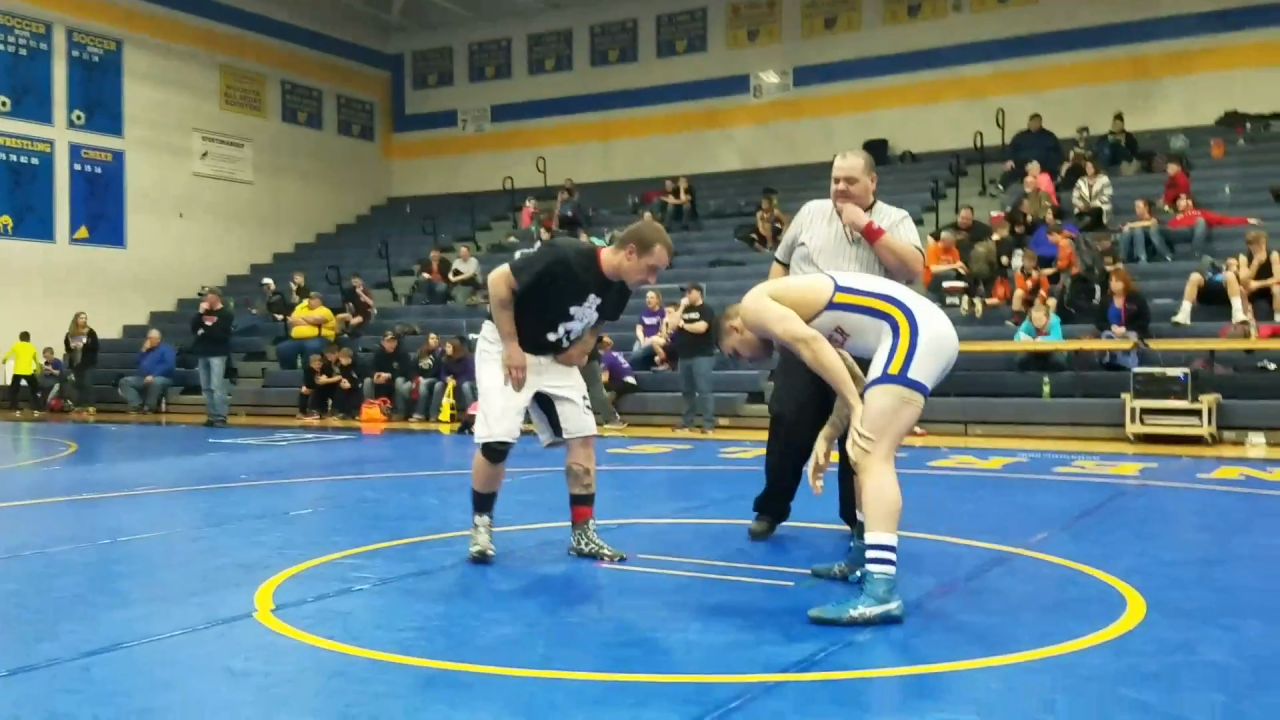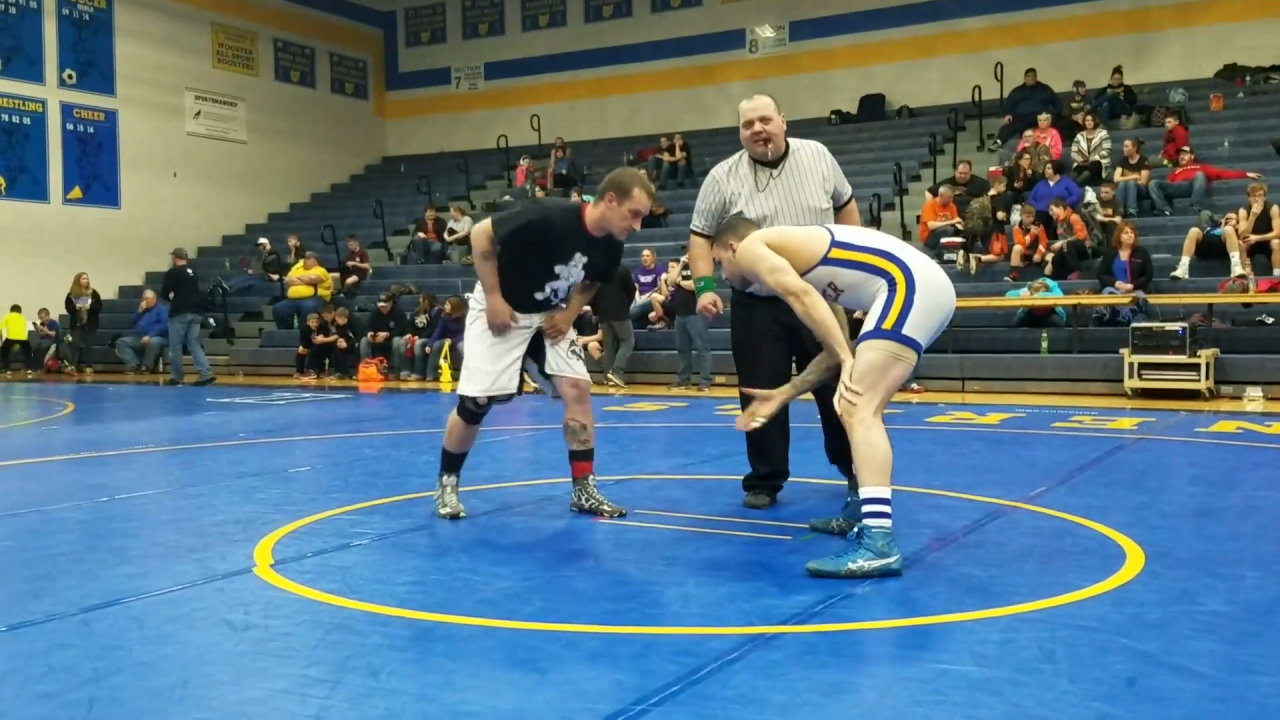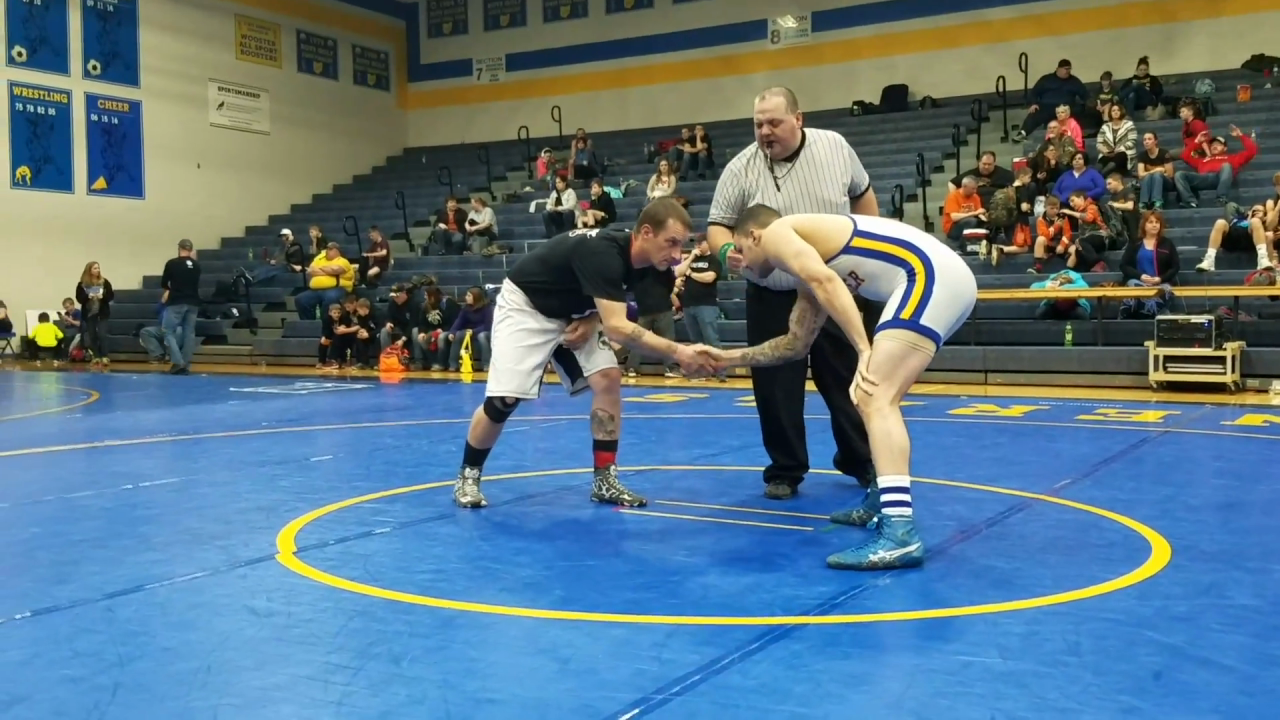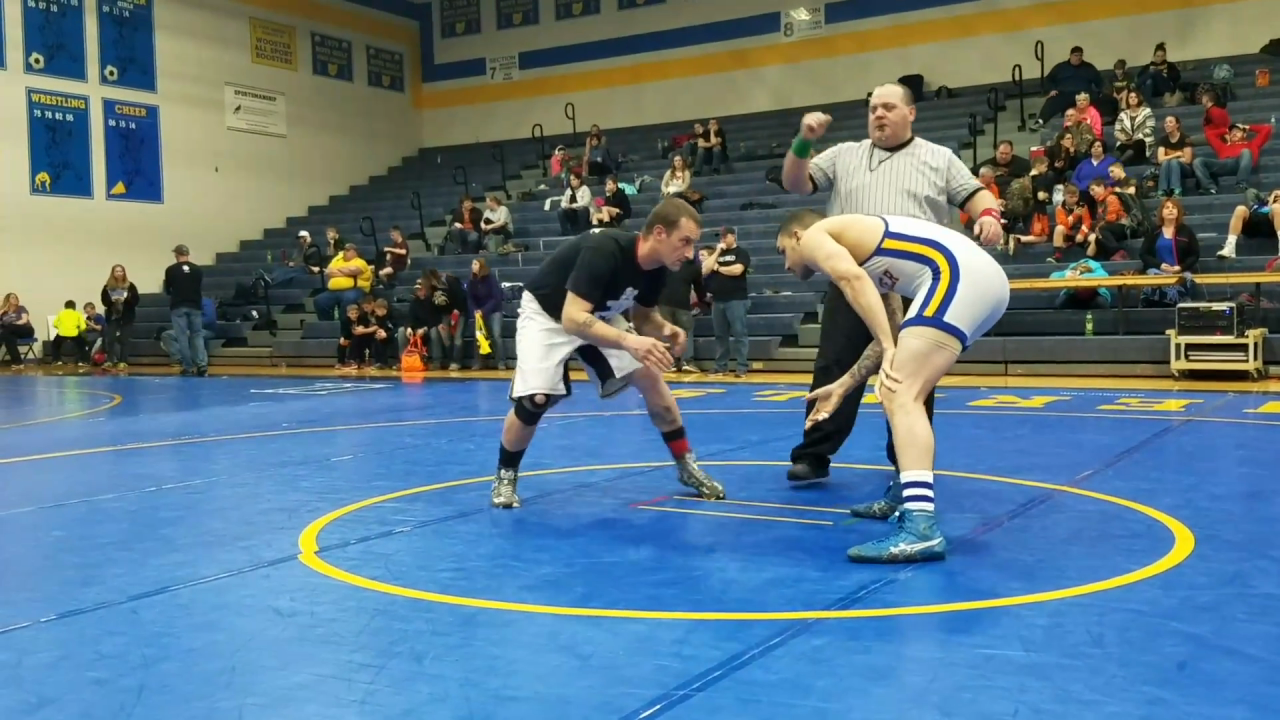
dt=1s
person 1, frame 1
left shoulder: (894, 220)
right shoulder: (810, 212)
left elbow: (912, 268)
right elbow: (781, 265)
left wrist: (868, 227)
right knee: (789, 420)
left ankle: (860, 518)
right ankle: (771, 506)
person 1, frame 2
left shoulder: (817, 157)
right shoulder: (723, 177)
left elbow: (846, 207)
right elbow: (701, 237)
right wrist: (705, 286)
right hip: (757, 306)
left knee: (837, 387)
right knee: (762, 395)
left ankle: (854, 469)
right ankle: (764, 481)
person 1, frame 3
left shoulder: (834, 146)
right shoulder: (741, 169)
left elbow: (862, 195)
right elbow: (718, 225)
right wrist: (726, 251)
right hip: (772, 299)
left knee: (847, 382)
right knee: (776, 388)
left ankle: (861, 462)
right ankle: (784, 471)
person 1, frame 4
left shoulder: (939, 158)
right shoulder: (845, 156)
left elbow: (976, 194)
right elbow: (794, 182)
left wrist: (989, 214)
right wrist: (804, 142)
right knee: (835, 367)
right ankle: (813, 457)
person 2, frame 1
left shoulder: (752, 305)
right shoulder: (786, 307)
left elbow: (809, 341)
right elbow: (853, 383)
left wrist: (857, 407)
right wrist: (826, 439)
left hip: (913, 330)
right hip: (932, 329)
left knee: (869, 455)
right knee: (869, 450)
left ankle: (880, 593)
right ankle: (865, 557)
person 2, frame 2
left shoulder: (750, 248)
right shoulder: (785, 250)
left elbow: (802, 295)
right elbow: (834, 351)
left wrist: (848, 361)
right wrist: (782, 395)
left hip: (910, 284)
right hip: (928, 284)
left knee: (857, 410)
right knee: (862, 406)
left ankle: (879, 545)
right ankle: (864, 511)
person 2, frame 3
left shoulder: (775, 233)
right shoulder: (803, 248)
left elbow: (827, 281)
right elbow: (799, 340)
left wrist: (865, 351)
right wrist: (732, 357)
left hip: (929, 275)
right hip: (949, 275)
left knee: (873, 399)
right knee: (879, 396)
left ankle: (899, 534)
right ankle: (888, 501)
person 2, frame 4
left shoulder: (814, 235)
right shoulder: (853, 245)
left elbow: (853, 278)
right elbow: (892, 331)
left wrist: (889, 350)
right wrist: (841, 386)
left hip: (958, 276)
right hip: (985, 277)
left knee: (900, 397)
right knee: (904, 390)
left ankle: (920, 528)
right ankle: (906, 496)
person 3, frame 1
left shoulder: (620, 289)
right shoulder: (563, 257)
right elbow: (499, 281)
left wrist: (583, 345)
right wrist: (512, 345)
left hip: (555, 358)
right hip: (507, 346)
left knee: (583, 437)
right knee: (497, 441)
left ankle: (583, 534)
right ankle: (481, 524)
person 3, frame 2
left shoulder: (611, 246)
right shoulder: (549, 216)
right elbow: (481, 235)
left wrist: (569, 313)
right wrist: (495, 300)
left hip: (548, 316)
right hip: (500, 309)
left knee: (577, 387)
right knee: (476, 401)
left ankle: (584, 490)
right ankle: (447, 484)
person 3, frame 3
left shoulder: (642, 261)
right shoulder: (602, 251)
left elbow: (609, 314)
right elbow: (617, 328)
left wrist: (590, 324)
right wrist: (677, 351)
left hip: (572, 314)
right hip: (524, 305)
left knee: (608, 379)
right knee: (505, 399)
left ankle: (605, 480)
right ankle: (468, 475)
person 3, frame 4
left shoulder: (656, 269)
right shoulder: (604, 251)
left elbow: (644, 314)
right elbow: (574, 317)
left wrist: (664, 329)
right wrist: (629, 340)
left hip: (601, 317)
right hip: (546, 313)
left knee: (649, 378)
right knee: (533, 401)
left ankle: (687, 468)
right ankle: (505, 475)
